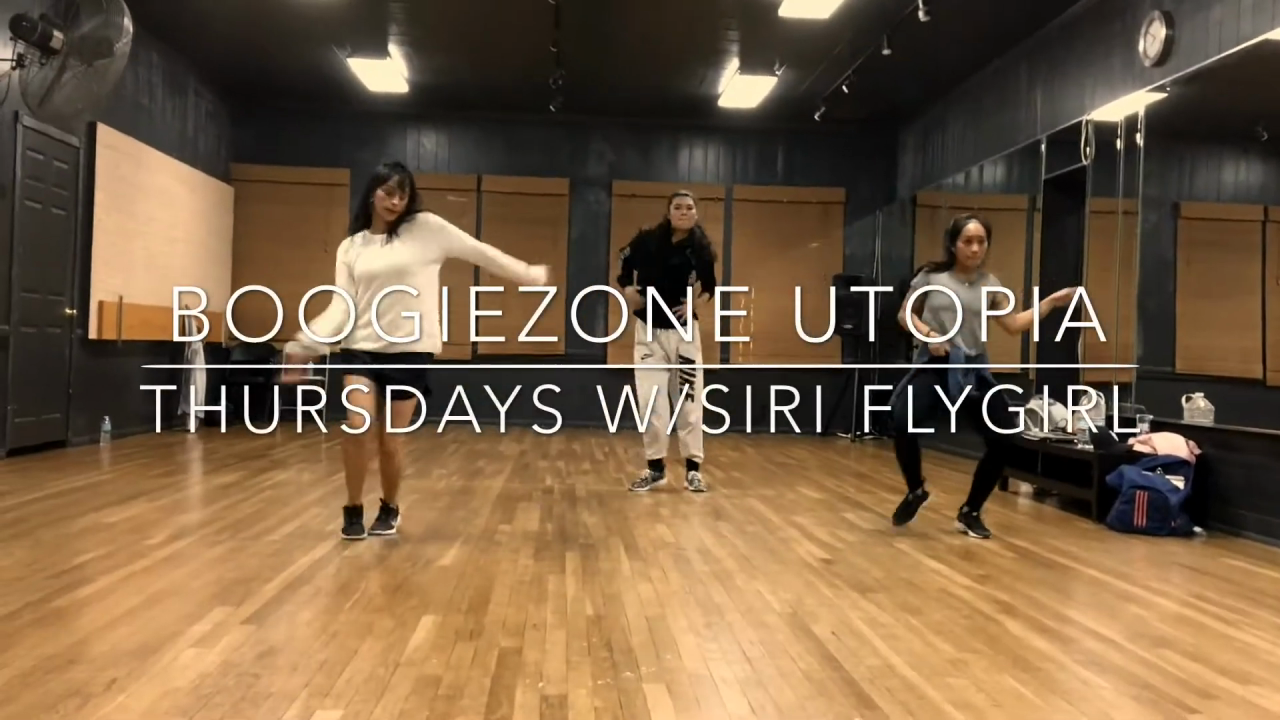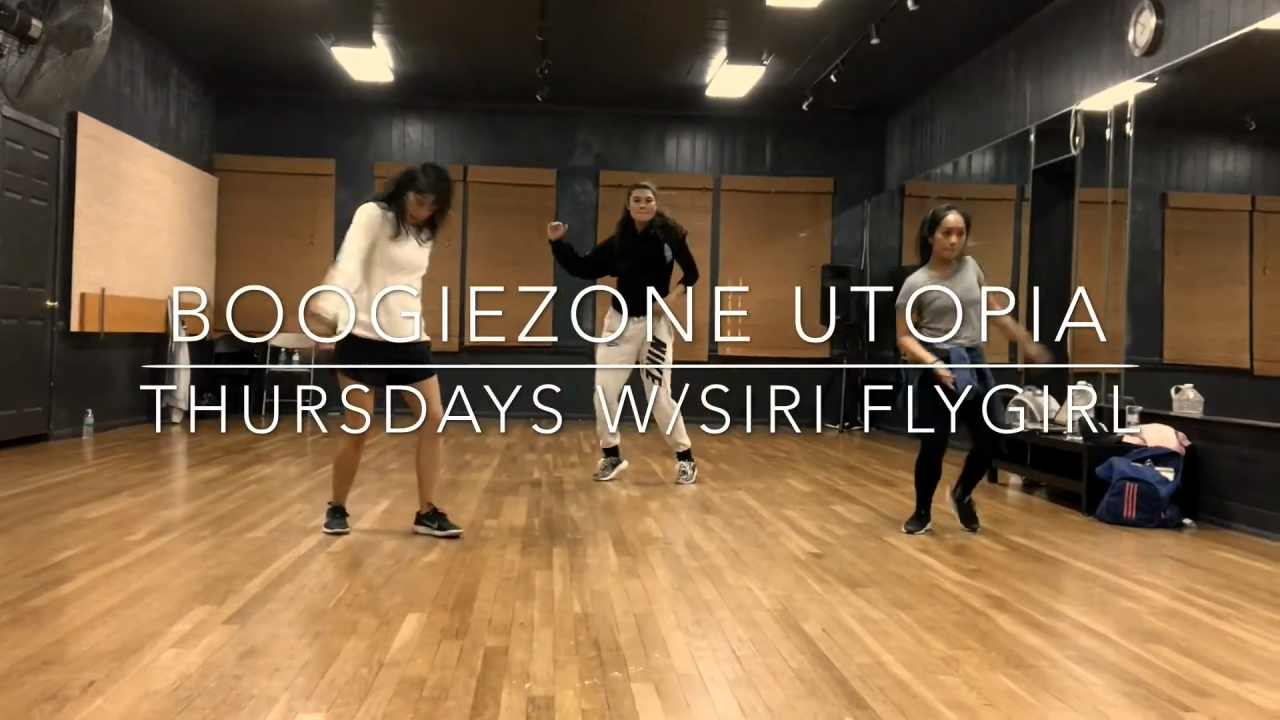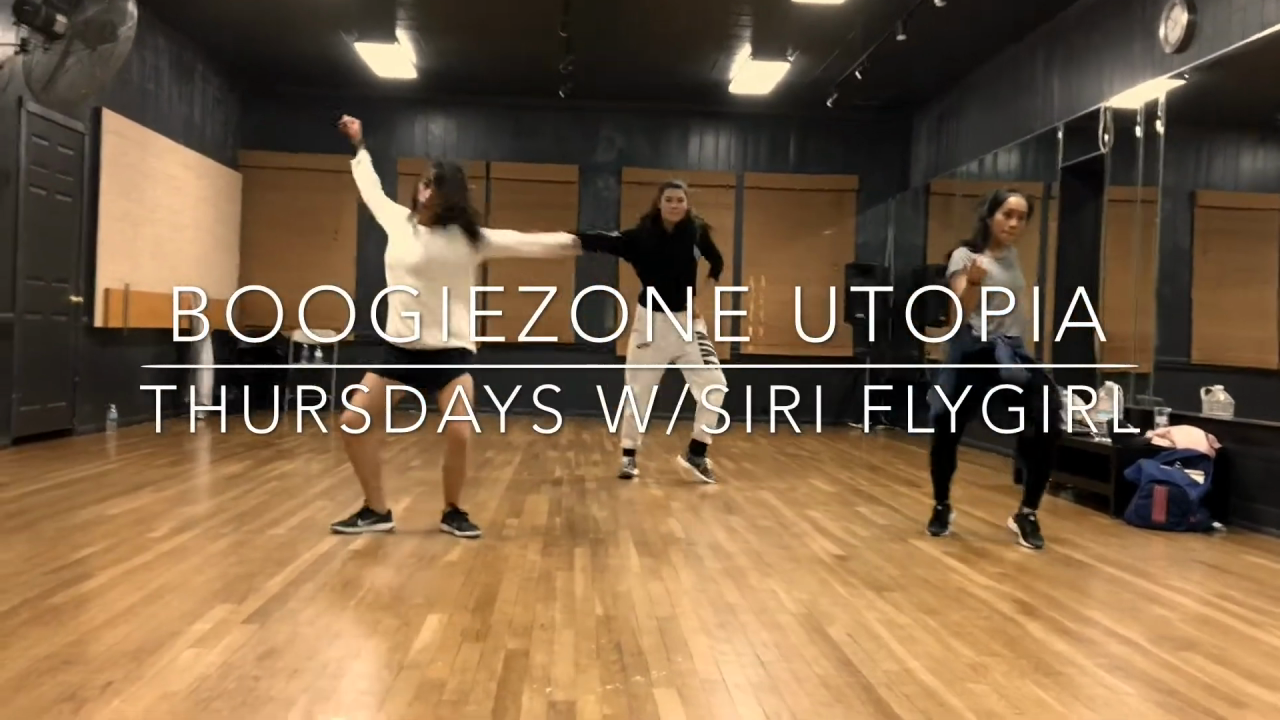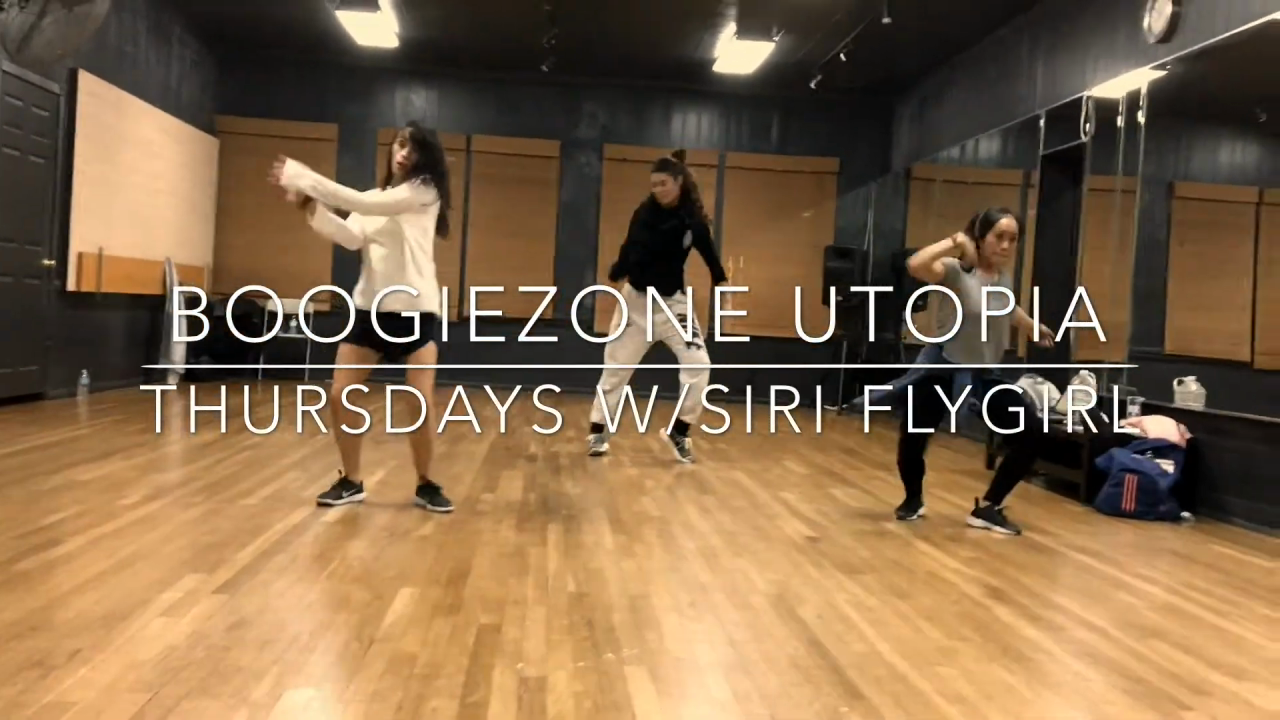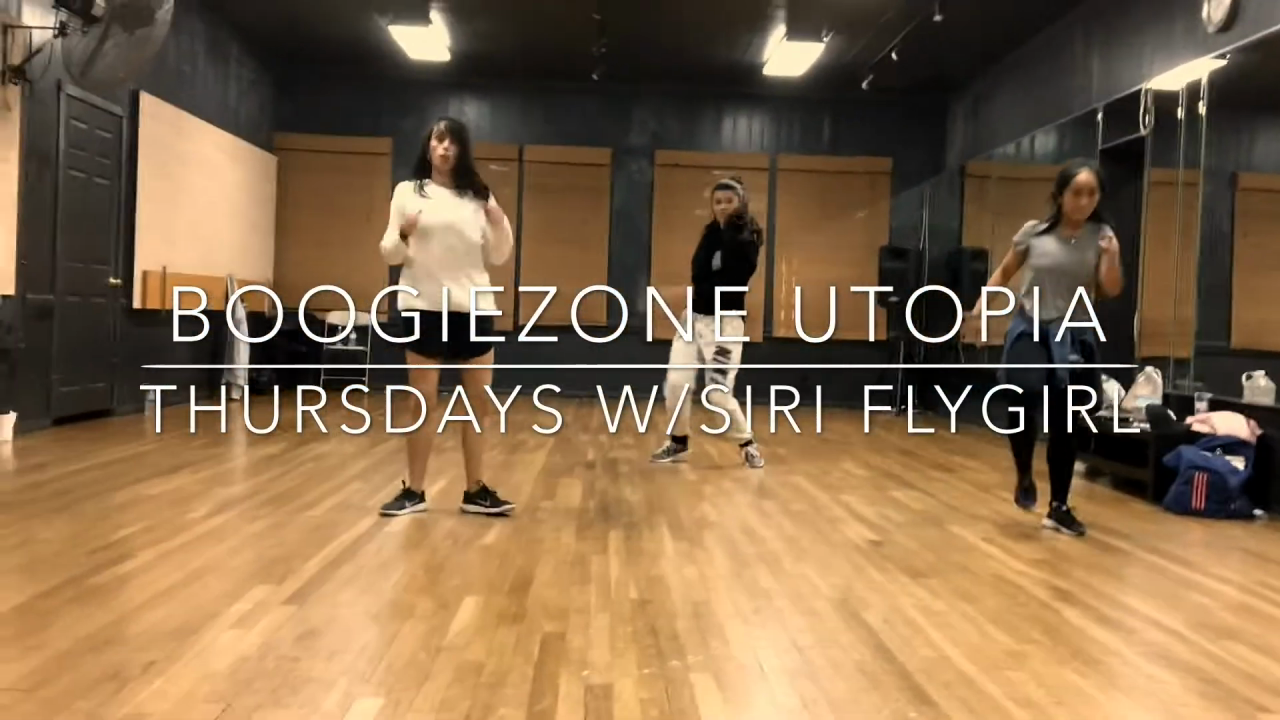
dt=0.5s
person 1, frame 1
left shoulder: (425, 227)
right shoulder: (351, 248)
left elbow: (476, 251)
right elbow: (342, 306)
left wrist: (526, 275)
right wrist: (305, 344)
left hip: (411, 350)
right hip: (362, 348)
left knee: (390, 441)
right knee: (359, 429)
left ankle: (389, 507)
right ankle: (353, 510)
person 1, frame 2
left shoulder: (423, 236)
right shoulder: (372, 216)
right elbow: (349, 264)
right wrist: (326, 308)
left hip: (410, 340)
right hip: (364, 337)
left knee: (433, 421)
right knee: (356, 431)
left ankle: (427, 512)
right ankle: (337, 508)
person 1, frame 3
left shoulder: (463, 236)
right shoulder: (399, 221)
left elbow: (515, 241)
right elbow: (371, 190)
left wrist: (564, 241)
right wrist: (359, 147)
left hip: (448, 348)
right hip: (398, 347)
left knee: (458, 433)
right knee: (353, 422)
left ankle: (452, 513)
right ankle: (374, 510)
person 1, frame 4
left shoulder: (424, 191)
right shoulder: (374, 199)
left elbow: (364, 203)
right elbow: (351, 235)
left wrist: (305, 177)
right wrist: (310, 204)
left hip: (415, 309)
right hip: (368, 308)
left knee: (422, 404)
right knee: (340, 395)
left ankle: (426, 484)
right ankle: (351, 481)
person 1, frame 5
left shoulder: (478, 196)
right shoulder: (408, 191)
left elbow: (497, 257)
right elbow: (391, 253)
left wrist: (501, 227)
right wrist: (399, 239)
left hip: (473, 308)
right hip: (423, 307)
left knee: (477, 401)
right knee: (423, 401)
left ankle: (475, 490)
right ankle: (414, 491)
person 2, frame 1
left shoulder: (989, 284)
right shoulder: (930, 277)
left elbow: (1012, 325)
right elbow: (905, 314)
left wrist: (1051, 302)
right wrist: (928, 333)
left hip: (974, 368)
right hip: (934, 365)
left knee: (1002, 442)
right knee: (904, 428)
left ankle: (970, 512)
right ankle: (915, 493)
person 2, frame 2
left shoulder: (970, 268)
right shoulder: (916, 284)
left elbow: (993, 309)
right elbow: (904, 337)
left wrist: (1025, 341)
right wrist: (933, 364)
left hip: (973, 365)
right hip: (936, 370)
left knee: (988, 442)
right knee: (934, 447)
left ankle: (963, 495)
right ankle: (922, 512)
person 2, frame 3
left shoulder: (1010, 254)
right shoulder: (964, 256)
right elbow: (963, 306)
left wrist: (1023, 325)
right wrist: (973, 280)
left hip: (1013, 356)
right hip: (973, 354)
left knee: (1045, 434)
right knee: (945, 435)
left ankle: (1026, 515)
right ankle: (942, 508)
person 2, frame 4
left shoulder: (1003, 279)
right shoulder: (956, 270)
right elbow: (916, 267)
left wrist: (1036, 329)
right wrist: (951, 244)
left hip: (988, 377)
right hip: (945, 372)
left knee: (1031, 438)
right knee: (911, 445)
left ankle: (988, 506)
right ankle: (913, 498)
person 2, frame 5
left shoulder: (1102, 237)
right shoulder: (1034, 232)
left elbow: (1110, 290)
right elbow: (1004, 271)
left wrist: (1112, 259)
right wrist: (982, 306)
left hip: (1077, 338)
right hip: (1031, 330)
left knee: (1065, 427)
right knee: (1031, 397)
left ankle: (1058, 509)
right ankle: (1025, 477)
person 3, frame 1
left shoulder: (700, 251)
right shoulder: (648, 240)
left elbow: (709, 288)
right elbow: (625, 261)
left wrist: (696, 305)
right wrist: (627, 288)
left hip: (681, 332)
right hip: (646, 330)
left knee: (688, 401)
right knee: (650, 398)
left ankle: (692, 469)
right ankle: (656, 467)
person 3, frame 2
left shoulder: (670, 234)
right shoulder: (616, 243)
left elbow: (691, 273)
right elbow: (582, 269)
left wrist: (676, 296)
right wrist: (558, 242)
left hip: (655, 322)
right hip: (619, 321)
left knee: (659, 394)
right knee: (604, 391)
left ankle: (685, 458)
right ankle: (612, 455)
person 3, frame 3
left shoulder: (697, 233)
right shoulder: (643, 235)
left elbow: (717, 266)
right elbow: (609, 243)
right wrist: (575, 238)
left hip: (688, 321)
right hip: (651, 319)
left knee: (713, 386)
right knee: (638, 390)
left ankle: (696, 452)
right ankle: (629, 456)
person 3, frame 4
left shoulder: (694, 219)
right shoulder: (645, 213)
left elbow: (710, 257)
right wrist: (615, 275)
left hip: (673, 302)
right hip: (636, 299)
left knee: (698, 367)
right knee: (616, 367)
left ankle: (679, 431)
right ankle: (598, 432)
person 3, frame 5
left shoulder: (747, 240)
right shoulder: (711, 234)
left elbow: (730, 283)
left hip: (726, 322)
right hip: (694, 318)
left knee: (718, 395)
right knee: (676, 385)
left ankle: (747, 444)
right ankle: (679, 441)
